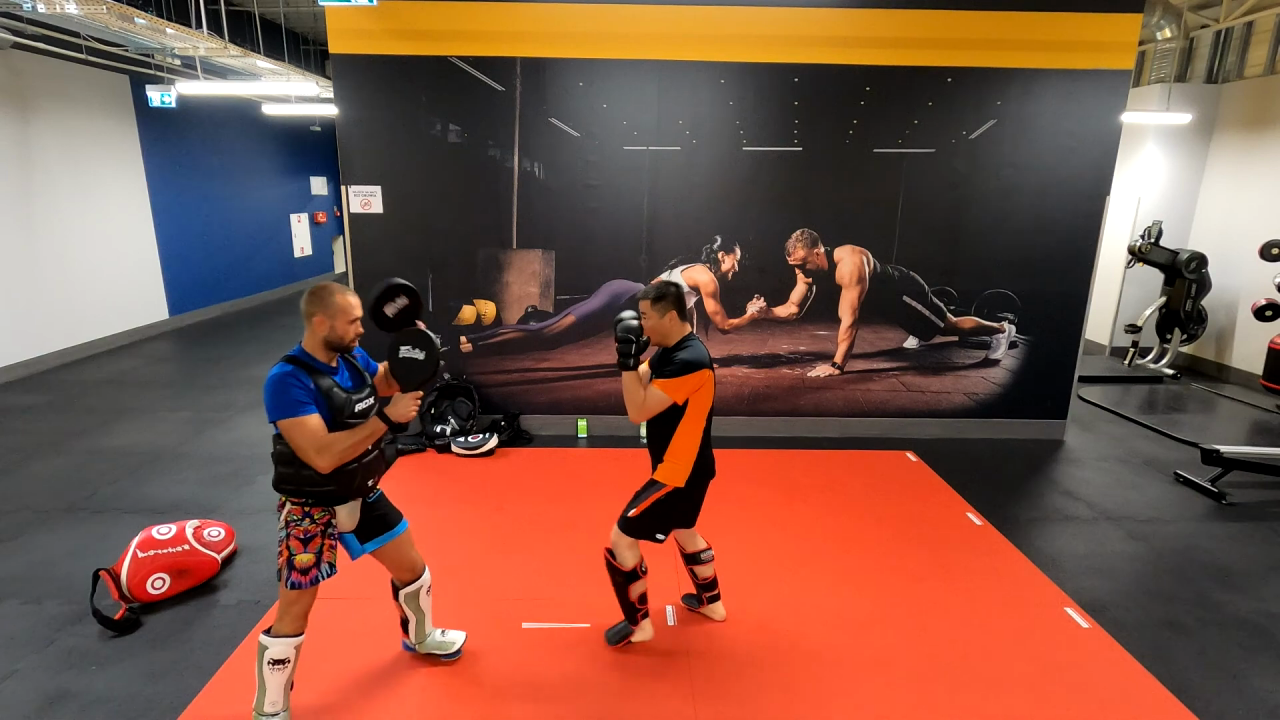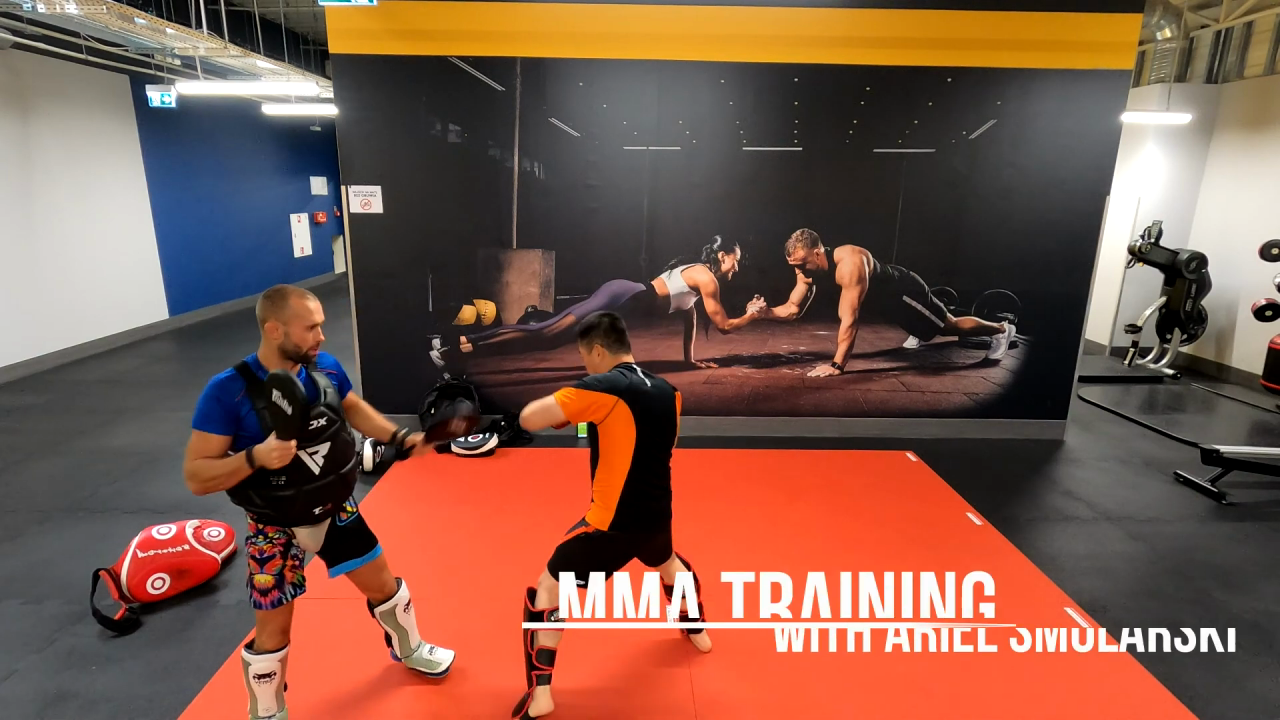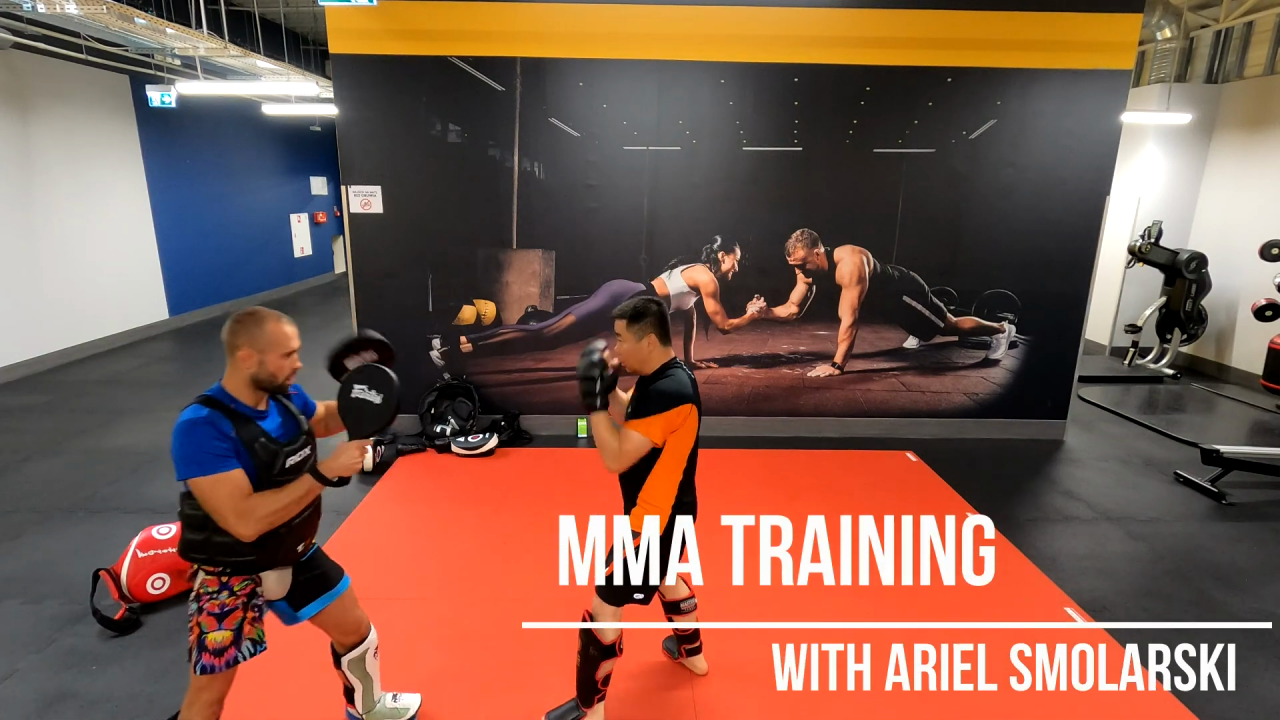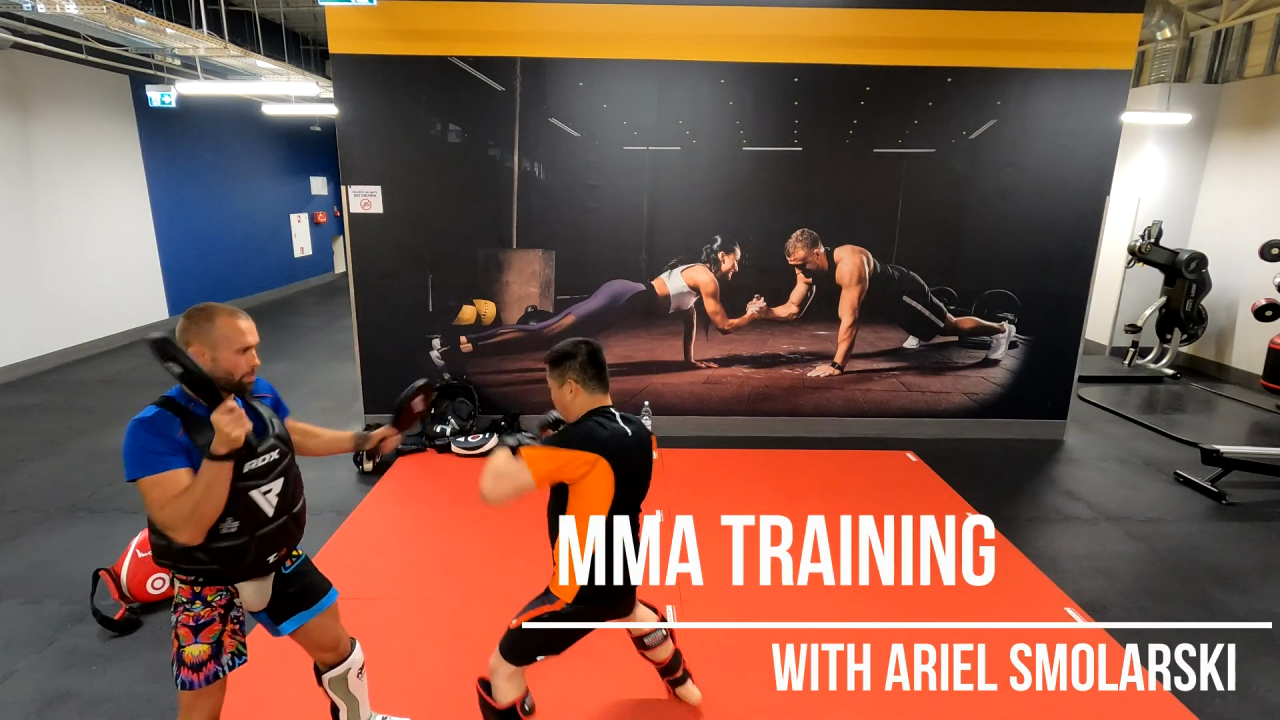
dt=1s
person 1, frame 1
left shoulder: (352, 357)
right shoulder: (287, 381)
left elbow: (390, 383)
right elbow: (324, 457)
right wrist: (389, 416)
left hip: (362, 495)
right hip: (312, 511)
left knee: (410, 566)
right knee: (293, 615)
left ankle: (423, 635)
person 1, frame 2
left shoulder: (328, 368)
right shoulder: (227, 392)
left elbow: (356, 410)
right elbow: (196, 475)
left wrist: (399, 437)
right wrist: (255, 457)
left hip: (335, 513)
right hip: (274, 529)
left knee: (383, 584)
right knee: (272, 634)
left ankle: (409, 649)
person 1, frame 3
left shoulder: (283, 394)
right shoulder: (201, 428)
left elbow: (327, 421)
right elbow: (247, 522)
right wrist: (326, 471)
left hip: (294, 556)
right hip: (230, 576)
left knee: (355, 629)
person 1, frame 4
left shoulder: (258, 394)
right shoulder: (152, 430)
left elbow: (296, 438)
right elbow: (187, 530)
left wrist: (364, 441)
right wrist: (220, 450)
left hip: (279, 565)
right hip: (210, 587)
left knee: (337, 647)
person 2, frame 1
left shoulder: (689, 362)
right shoulder: (673, 351)
left elbow: (637, 412)
right elbow: (644, 384)
left wrist: (627, 356)
right wrist: (631, 353)
left hip: (678, 474)
right hip: (692, 467)
left knee: (621, 540)
right knee: (683, 530)
left ankle: (637, 622)
right ankle: (709, 598)
person 2, frame 2
left shoulder: (604, 388)
right shoulder: (667, 390)
left elbow: (530, 418)
left wrist: (555, 401)
left hip: (613, 521)
right hip: (657, 514)
left knee: (546, 589)
right knee: (669, 565)
right ankle: (696, 630)
person 2, frame 3
left shoulder: (669, 392)
right shoulder: (663, 375)
left elbow: (614, 459)
right elbow: (626, 413)
left wrist: (594, 393)
right wrist: (606, 384)
left hip: (654, 518)
right hip: (670, 511)
left knee: (602, 607)
right knee: (666, 577)
right ankle: (691, 651)
person 2, frame 4
left shoulder: (581, 441)
right shoulder: (638, 430)
left elbow: (492, 488)
left wrist: (507, 449)
left hip: (583, 584)
right hip: (621, 569)
left knee: (503, 668)
right knee: (633, 614)
right ankle: (682, 682)
person 3, frame 1
left shoulder: (696, 273)
right shoulder: (707, 277)
left elbow: (685, 313)
right elbow: (723, 325)
right wrist: (753, 313)
left hip: (621, 296)
right hip: (621, 300)
left knee: (546, 334)
right knee: (546, 336)
left ankle: (466, 341)
right ankle: (460, 348)
person 3, frame 2
left shoulder: (695, 272)
right shoulder: (707, 278)
left elbow: (689, 316)
right elbow: (724, 325)
left wrist: (690, 358)
right wrist: (751, 315)
left hip: (621, 297)
right hip: (621, 300)
left knee: (544, 334)
right knee: (544, 336)
left ankle: (461, 342)
right ankle: (457, 348)
person 3, frame 3
left shoulder: (695, 272)
right shoulder: (707, 278)
left elbow: (689, 316)
right elbow: (724, 325)
left wrist: (689, 358)
right wrist: (751, 315)
left hip: (622, 296)
right hip: (623, 300)
left knee: (544, 333)
right knee: (545, 336)
left ankle: (459, 342)
right ankle: (457, 347)
person 3, frame 4
left shoulder: (695, 272)
right shoulder: (707, 278)
left elbow: (690, 316)
right elbow: (723, 325)
left wrist: (690, 358)
right wrist: (752, 314)
left hip: (622, 295)
right hip: (623, 298)
left knee: (546, 333)
right knee: (547, 336)
left ankle: (459, 343)
right ankle: (457, 347)
person 4, frame 1
left shoulder: (849, 264)
right shoulder: (808, 268)
left elbow: (850, 319)
right elbow: (793, 308)
left wrist: (837, 365)
right wrist: (765, 312)
left hip: (904, 289)
right hip: (885, 293)
left knee: (949, 326)
left ankle: (1001, 330)
right ankle: (919, 333)
person 4, frame 2
left shoulder: (849, 264)
right shoulder: (809, 267)
left elbow: (849, 319)
right elbow: (793, 309)
left wrist: (837, 365)
right wrist: (765, 312)
left hip: (904, 290)
right hip: (886, 293)
left knee: (949, 326)
left ankle: (1001, 330)
right ankle: (918, 335)
person 4, frame 3
left shoulder: (849, 264)
right shoulder: (808, 268)
left elbow: (849, 319)
right elbow: (793, 309)
left wrist: (837, 365)
right wrist: (764, 312)
left hip: (904, 290)
right hip: (886, 294)
left knee: (949, 326)
left ankle: (1001, 330)
right ankle: (919, 333)
person 4, frame 4
left shoulder: (850, 264)
right shoulder: (808, 269)
left elbow: (849, 319)
right elbow: (793, 309)
left wrist: (837, 365)
right wrist: (765, 312)
left hip: (904, 290)
right hip: (886, 294)
left knee: (950, 326)
left ankle: (1001, 330)
right ankle: (920, 334)
